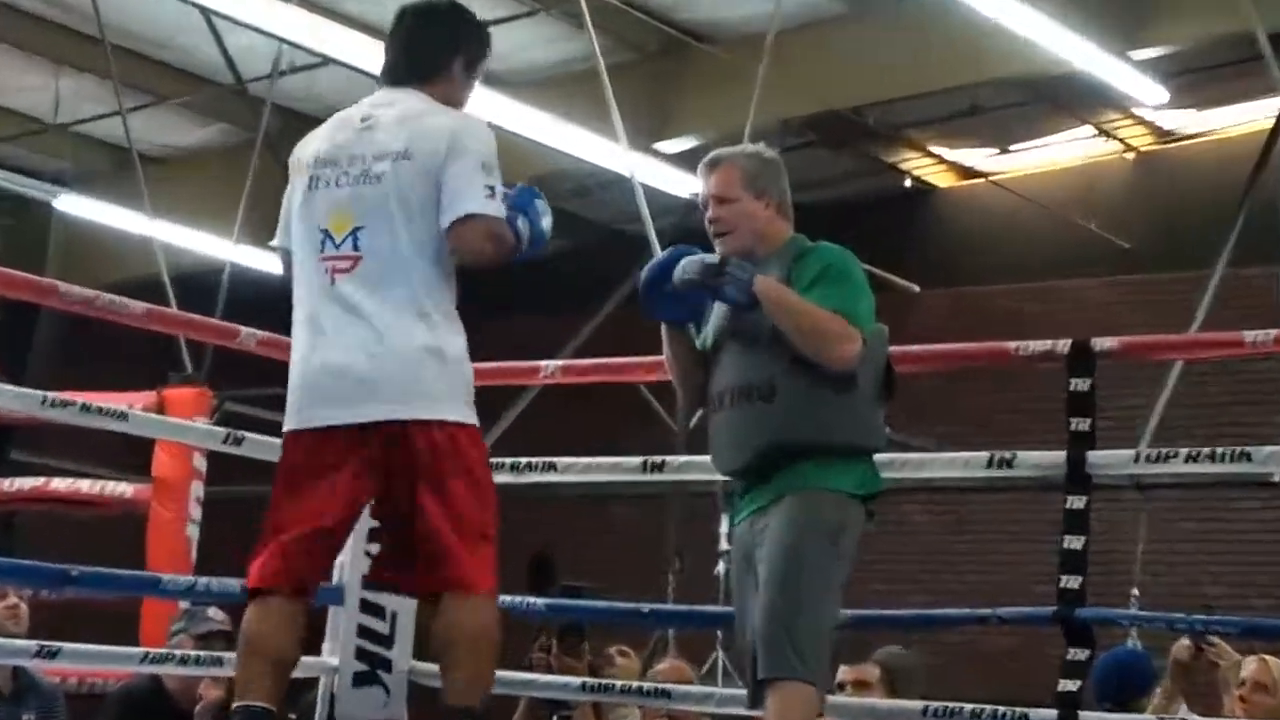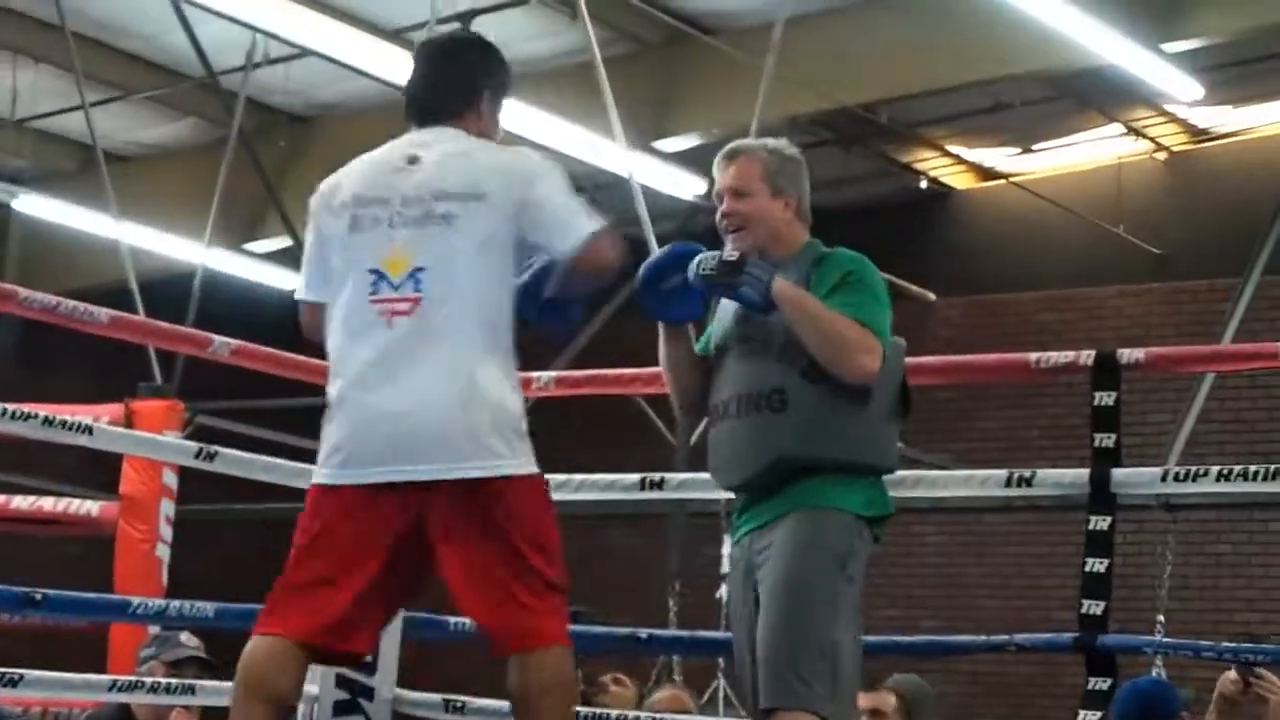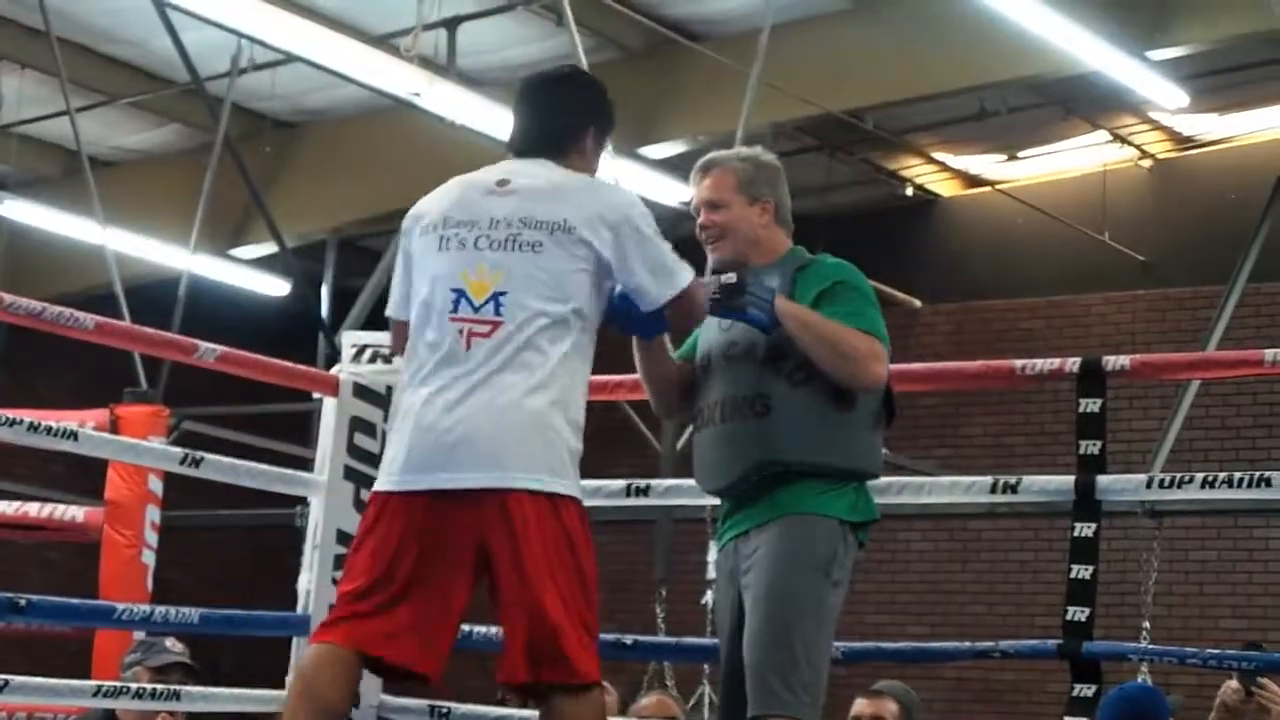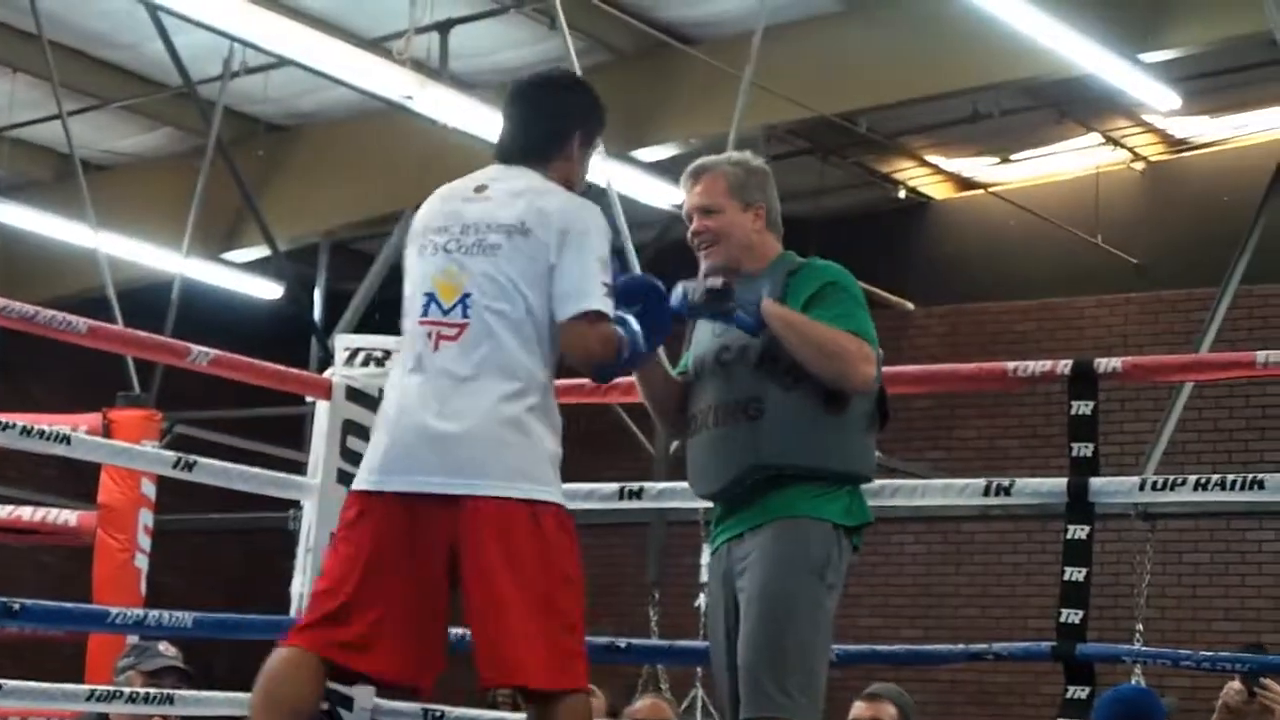
dt=0.3s
person 1, frame 1
left shoulder: (314, 146)
right shoulder: (457, 131)
right elbow: (476, 242)
right wrist: (518, 231)
left hip: (320, 390)
right hip: (421, 389)
left knee: (284, 574)
right knee: (466, 571)
person 1, frame 2
left shoulder: (340, 187)
right shoulder: (514, 169)
left elbow: (313, 321)
right elbow: (599, 258)
right wrist: (556, 281)
left hip: (360, 443)
right hip: (474, 443)
left knee: (293, 625)
right knee: (537, 629)
person 1, frame 3
left shoulder: (432, 208)
right shoulder: (602, 207)
left elbow: (403, 337)
right elbow: (689, 308)
left hip: (421, 455)
right hip: (529, 463)
left knee: (346, 635)
right knee: (567, 663)
person 1, frame 4
left shoulder: (433, 209)
right shoulder: (571, 215)
right elbow: (586, 346)
right wrist: (626, 338)
left hip: (400, 455)
right hip: (504, 463)
left knee: (322, 637)
person 2, frame 1
left shoulder: (824, 263)
right shoulder: (727, 289)
left elbow: (841, 346)
right elbow: (694, 397)
left wrist: (758, 284)
right wrist: (673, 322)
left hip: (816, 482)
right hip: (752, 494)
left knee: (786, 656)
right knee: (767, 665)
person 2, frame 2
left shoulder: (841, 271)
right shoulder: (734, 295)
left elbow: (861, 360)
right elbow: (692, 404)
left wrist: (775, 288)
right wrist: (673, 321)
left hip: (822, 502)
right hip: (753, 513)
person 2, frame 3
left shoulder: (827, 278)
right shoulder: (722, 300)
left elbow: (871, 367)
right elbow: (673, 404)
left wrist: (775, 307)
right wrist: (646, 331)
left hip: (807, 510)
right hip: (738, 519)
person 2, frame 4
left shoulder: (816, 281)
right shoulder: (714, 305)
left elbow: (860, 367)
right elbow: (677, 419)
left wrist: (760, 309)
left hip: (801, 514)
right hip: (731, 525)
